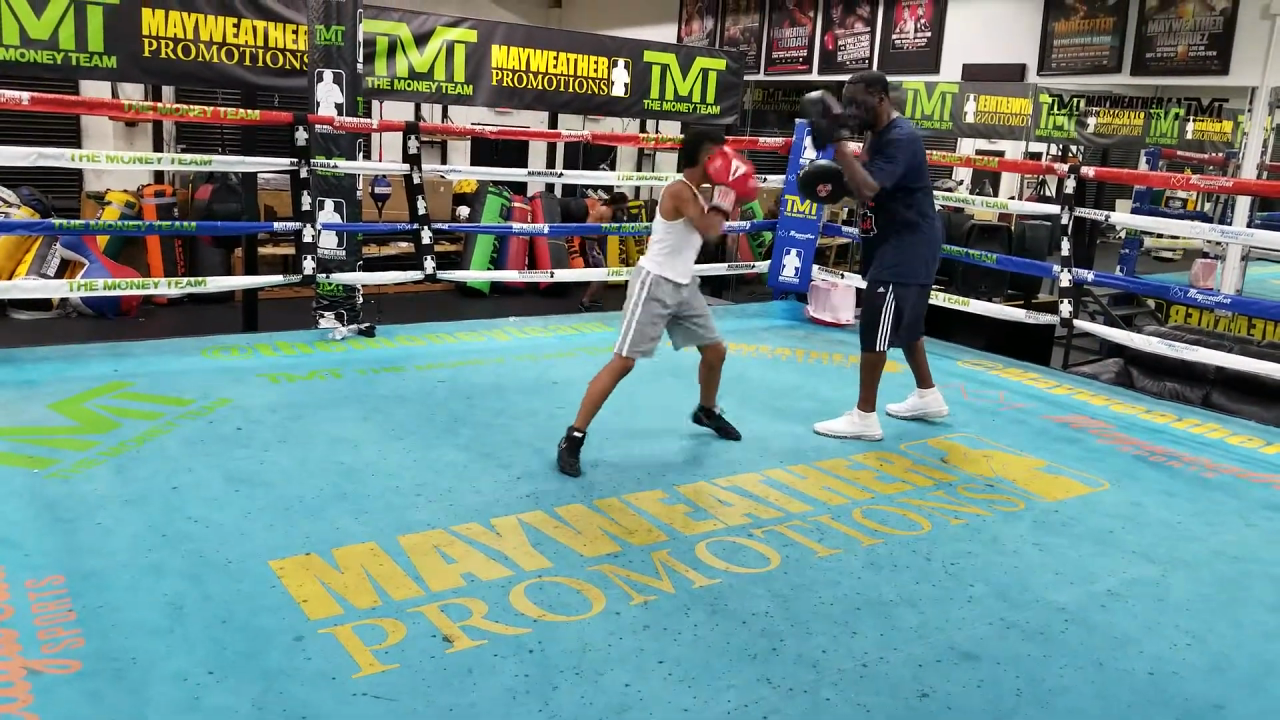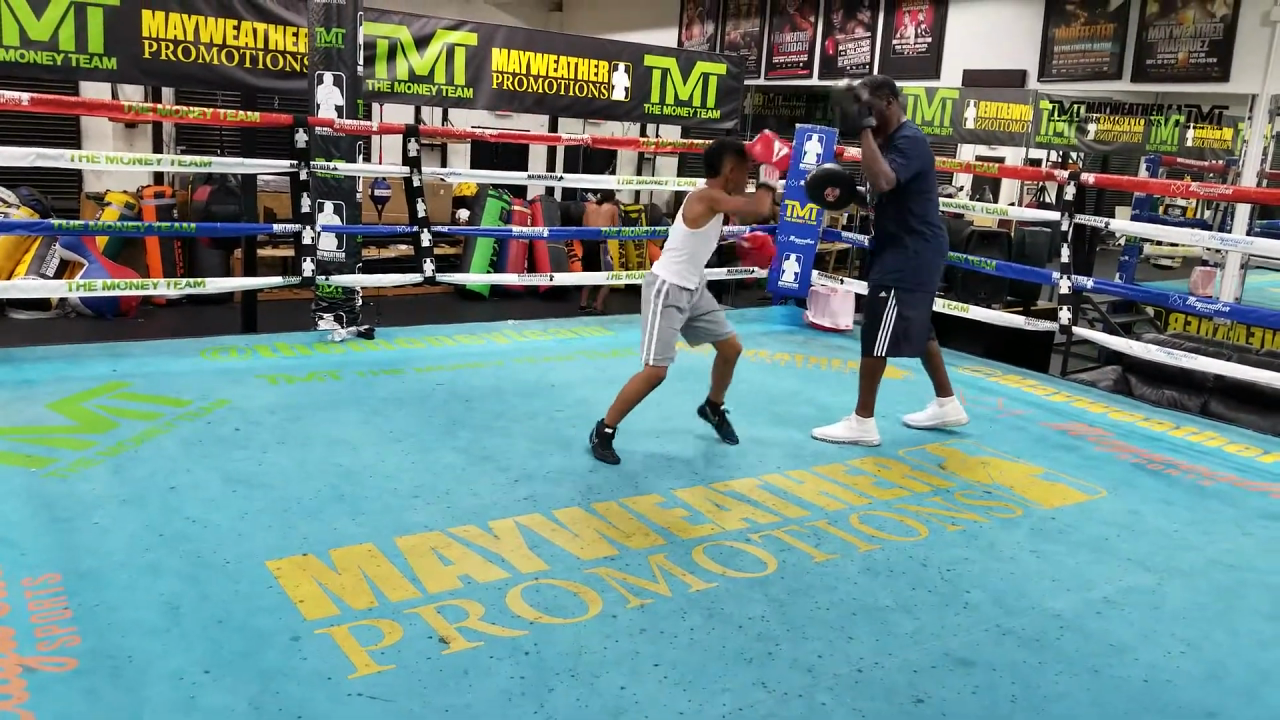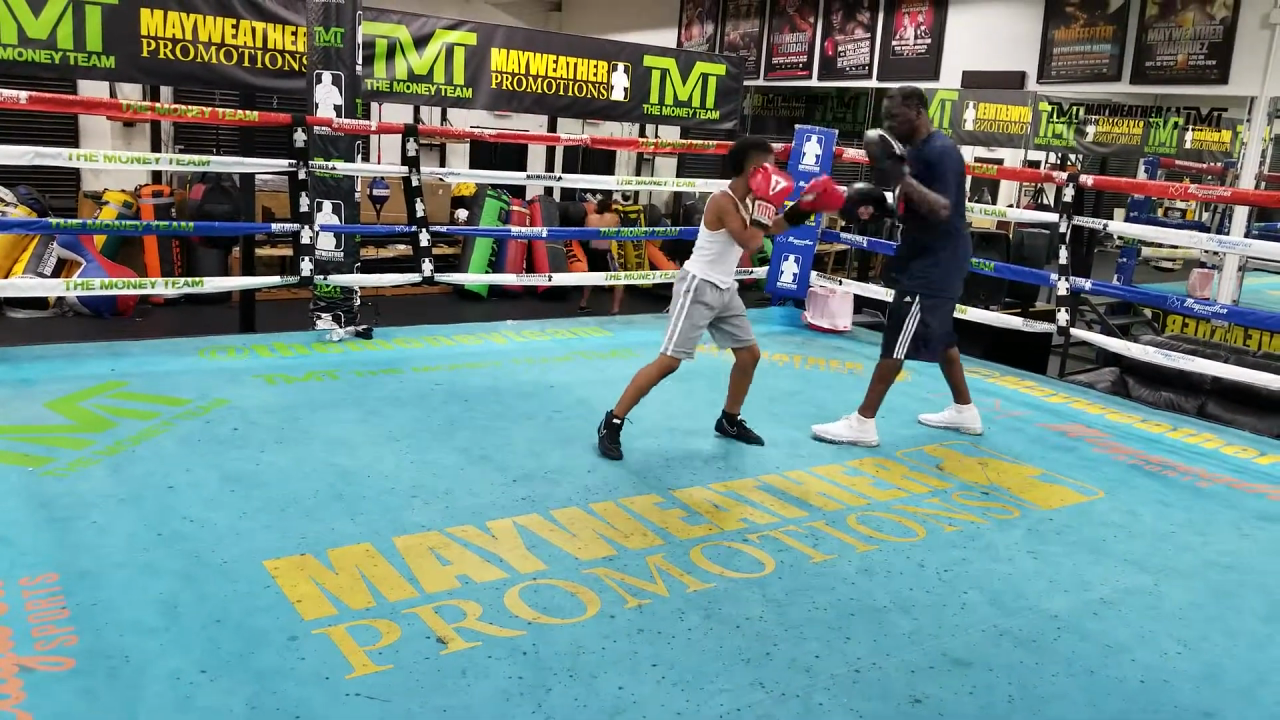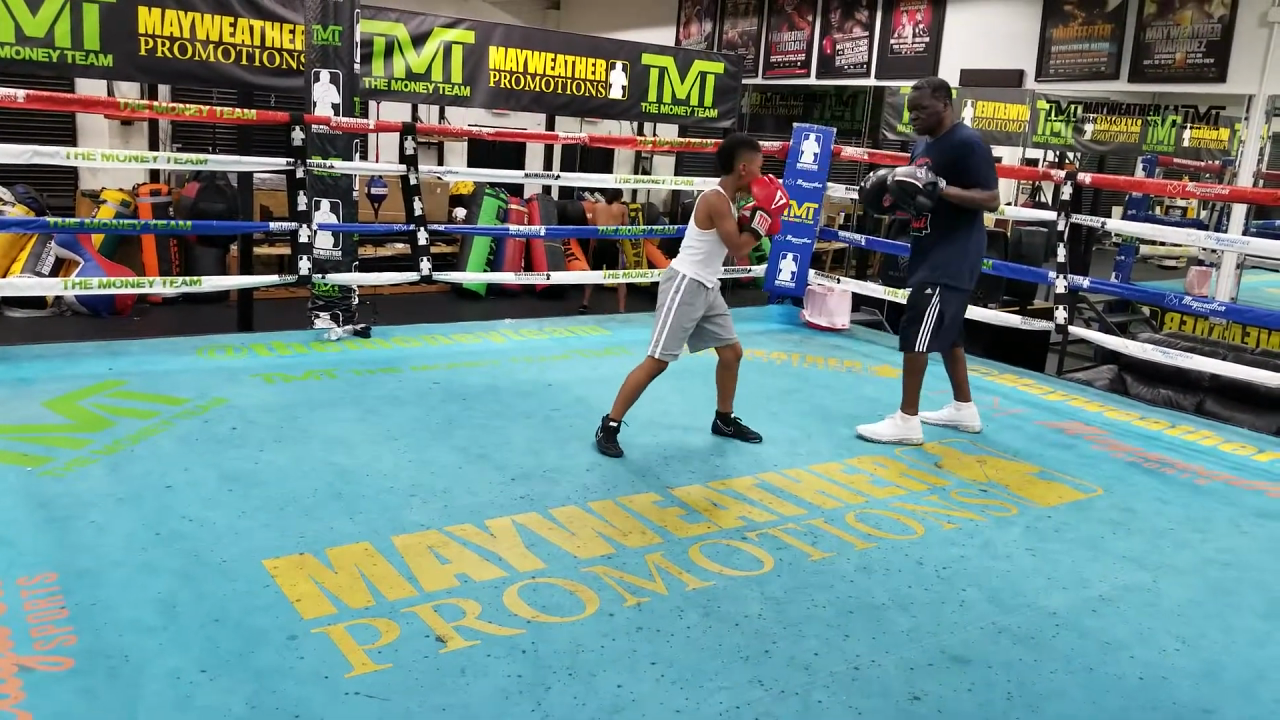
dt=0.3s
person 1, frame 1
left shoulder: (900, 138)
right shoulder: (880, 134)
left elbow: (867, 188)
right elbow: (866, 188)
left wrist: (838, 143)
left hip: (908, 246)
right hip: (900, 244)
left knee: (875, 326)
right knee: (905, 324)
left ankle: (865, 417)
right ankle: (928, 396)
person 1, frame 2
left shoulder: (910, 142)
right shoulder: (889, 140)
left elbow: (882, 181)
right elbow: (880, 191)
left wrist: (863, 130)
left hip: (911, 253)
right hip: (906, 250)
left knee: (877, 334)
right knee: (916, 329)
left ankle: (863, 422)
right ankle: (946, 405)
person 1, frame 3
left shoulder: (940, 152)
right shoulder: (913, 150)
left elbow: (942, 210)
left wrist: (903, 178)
left hip: (938, 259)
right hip: (928, 258)
left knee: (897, 339)
right knee: (938, 334)
left ankle: (862, 422)
right ankle: (964, 410)
person 1, frame 4
left shoulder: (968, 143)
right shoulder: (923, 145)
left elbow: (991, 200)
left wrist: (939, 189)
right wrist: (893, 187)
left hip: (954, 255)
right hip: (929, 251)
left knee: (915, 332)
right knee: (944, 332)
left ankle: (907, 420)
right ankle: (964, 409)
person 2, frame 1
left shoulder: (694, 192)
right shoulder: (679, 190)
right elbow: (710, 229)
left wrist: (730, 192)
right wrist: (727, 189)
left hip: (683, 285)
right hip: (653, 283)
left knee: (716, 351)
right knee: (623, 361)
left ankle: (707, 411)
right ankle: (573, 438)
person 2, frame 2
left shoulder: (713, 198)
right shoulder: (708, 197)
right elbow: (760, 209)
right wrist: (770, 172)
left hip: (693, 289)
right hip: (667, 289)
left knee: (732, 346)
right knee: (655, 371)
left ankle: (713, 407)
right ankle: (603, 432)
person 2, frame 3
left shoulder: (747, 198)
right shoulder: (723, 201)
left elbow: (772, 227)
right elbow: (751, 243)
left wrist: (807, 205)
right wrist: (768, 203)
left hip: (724, 289)
right hip: (699, 286)
left knee: (749, 354)
right knee: (668, 360)
left ankle: (730, 420)
right ankle: (612, 424)
person 2, frame 4
left shoulder: (724, 197)
right shoulder: (716, 200)
left elbow: (729, 238)
right elbow: (739, 249)
left wrist: (751, 218)
right wrist: (764, 213)
left hip: (706, 287)
right hip: (684, 285)
left knee: (732, 352)
right knee: (657, 361)
left ankle: (725, 420)
right ankle: (609, 427)
